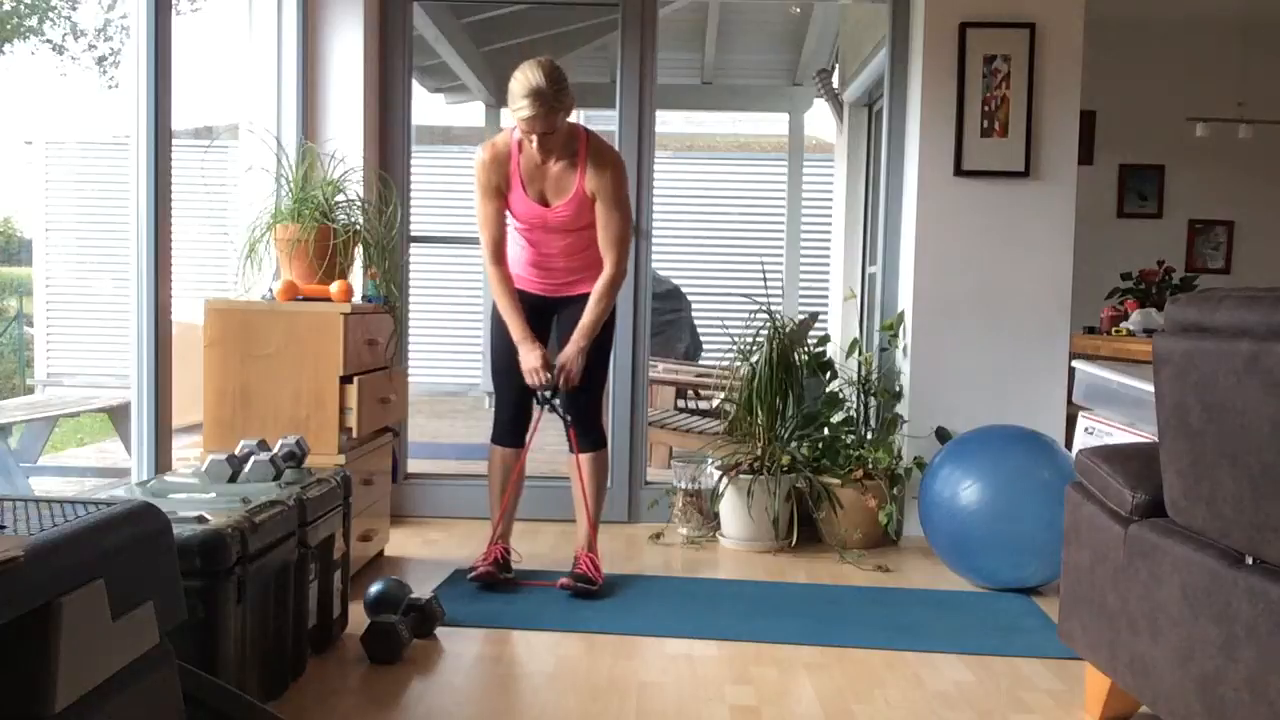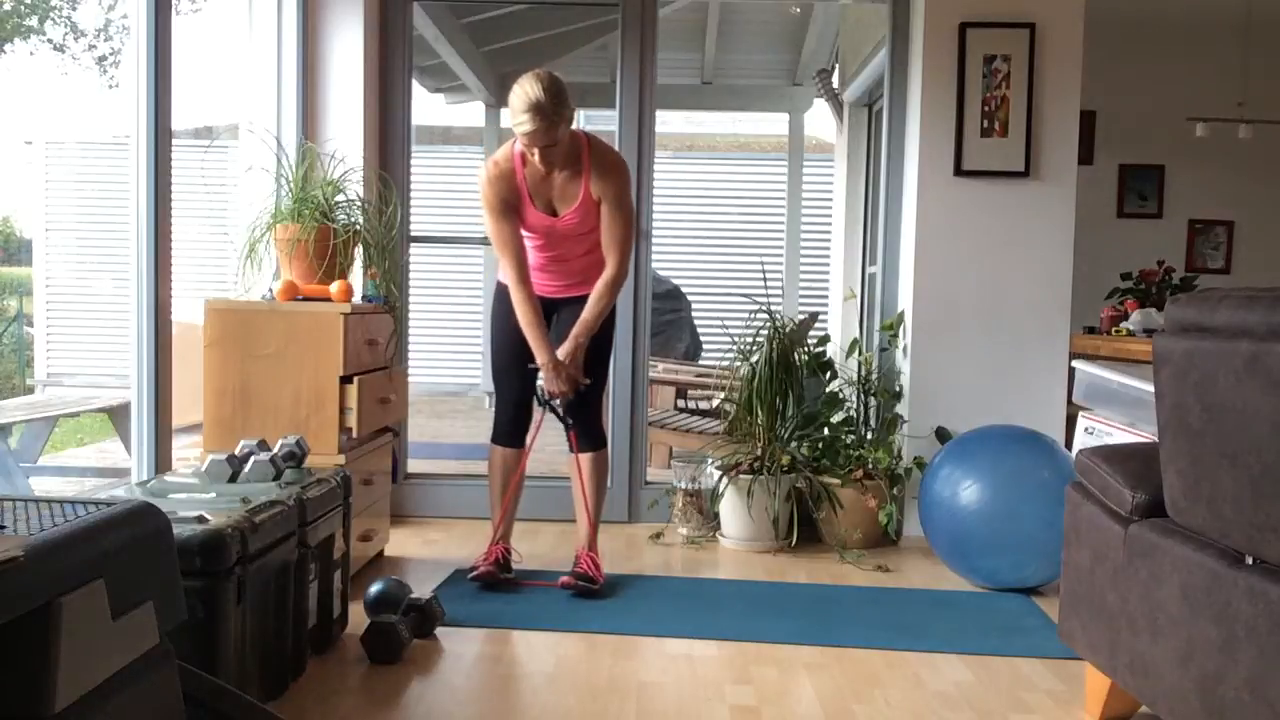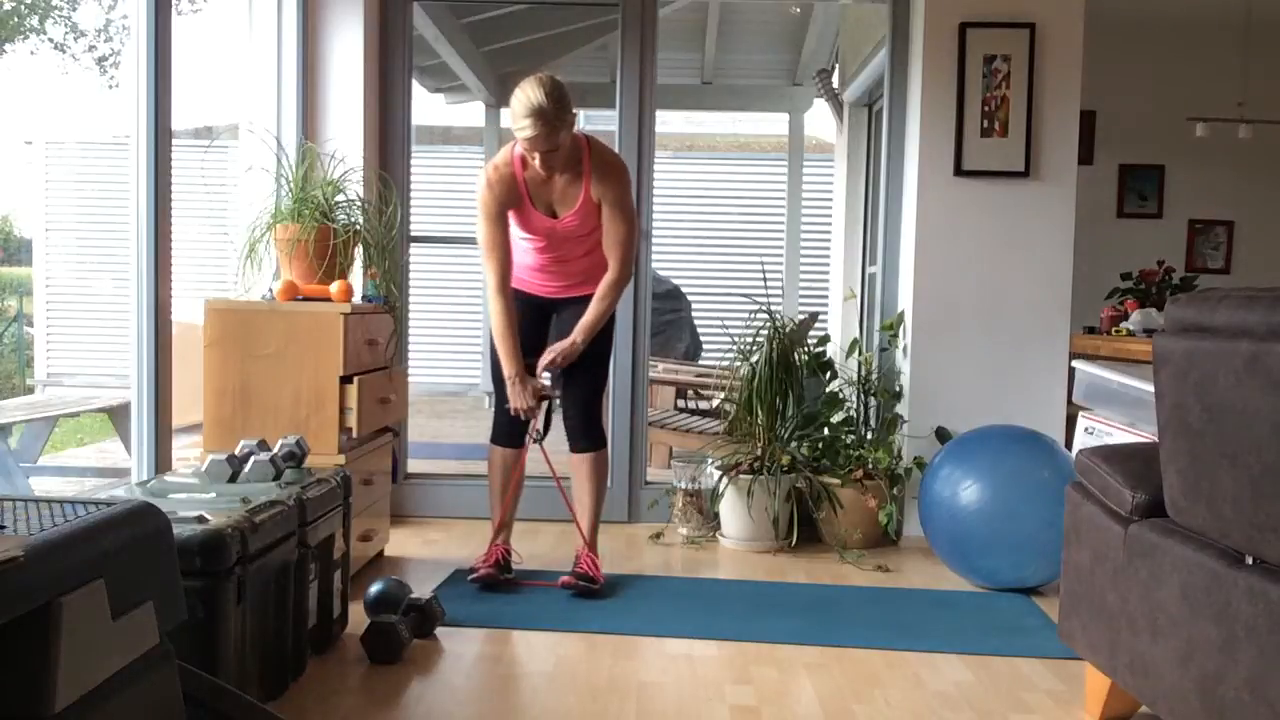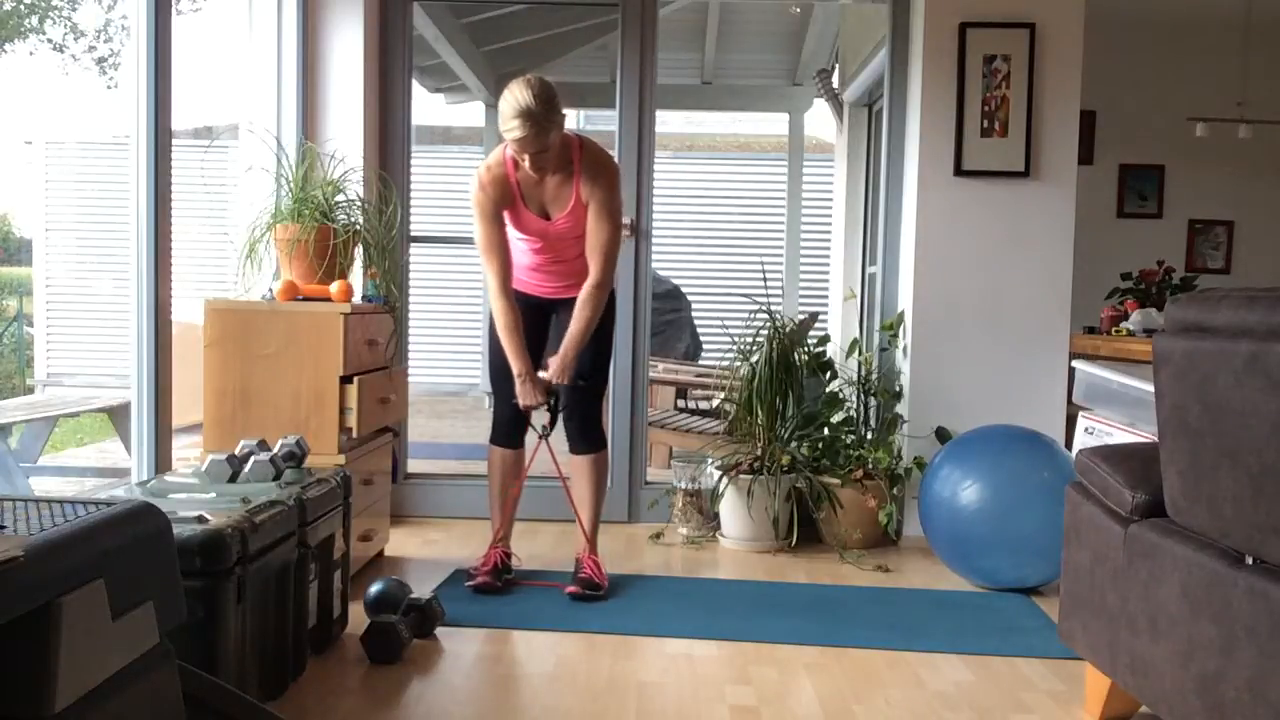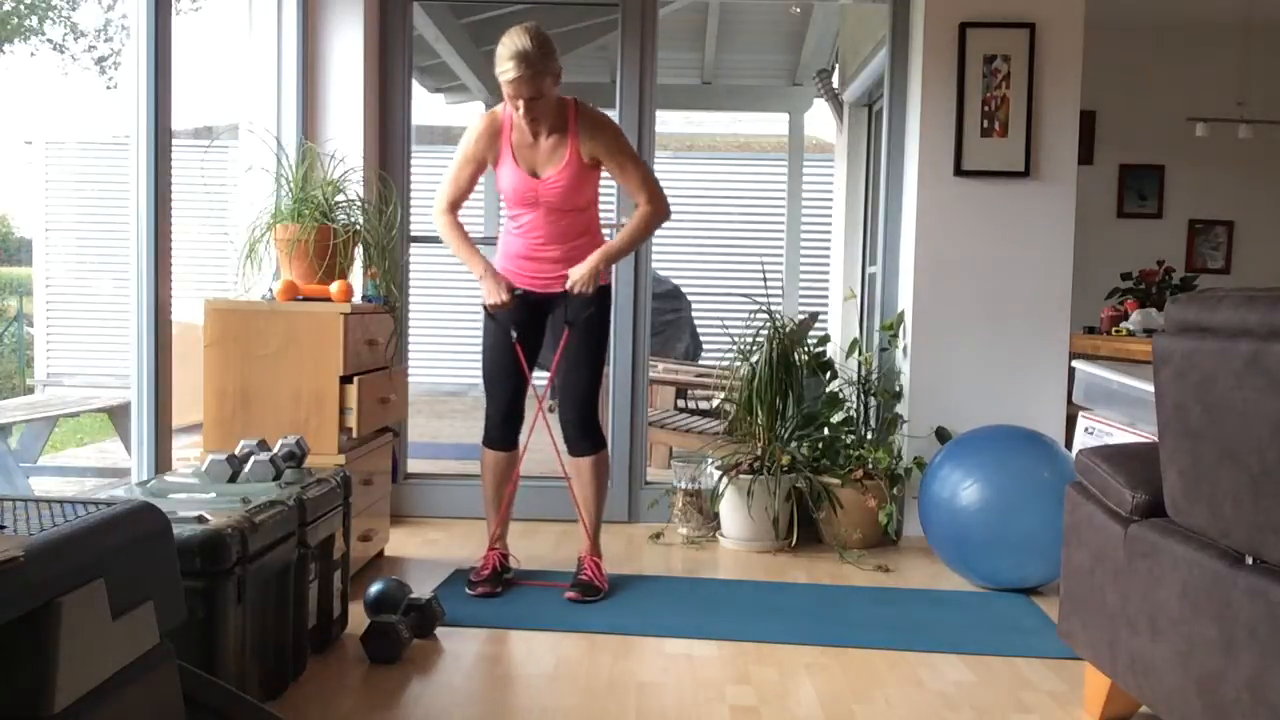
dt=0.4s
person 1, frame 1
left shoulder: (602, 163)
right shoulder: (494, 159)
left elbow: (614, 265)
right elbow: (494, 258)
left wrist: (579, 344)
right wrist: (524, 341)
left hip: (584, 295)
right hip: (520, 293)
left knee: (583, 415)
right knee: (509, 414)
left ankle: (587, 551)
right ankle: (498, 546)
person 1, frame 2
left shoulder: (606, 167)
right shoulder: (499, 173)
left elbow: (617, 265)
right elbow: (517, 277)
left wrist: (575, 344)
right wrist: (546, 361)
left hip: (587, 295)
right hip: (520, 295)
left knee: (583, 416)
right knee: (510, 413)
left ankle: (587, 551)
right ankle: (499, 545)
person 1, frame 3
left shoulder: (606, 169)
right shoulder: (499, 175)
left elbow: (620, 267)
right elbow: (496, 284)
left wrist: (577, 341)
right wrist: (514, 374)
left hip: (586, 296)
right hip: (522, 293)
left knee: (582, 418)
right knee: (509, 414)
left ankle: (588, 552)
right ankle: (499, 547)
person 1, frame 4
left shoulder: (596, 168)
right shoulder: (491, 177)
left elbow: (600, 276)
right elbow: (498, 284)
left wrist: (567, 358)
right wrist: (521, 371)
left hip: (583, 296)
right hip: (521, 294)
left knee: (582, 418)
right knee: (508, 415)
left ankle: (589, 555)
right ankle: (499, 549)
person 1, frame 5
left shoulder: (592, 129)
right shoulder: (488, 131)
left elbow: (654, 206)
right elbow: (444, 211)
left wrist: (598, 262)
right wrist: (484, 274)
left hip: (580, 286)
right hip: (512, 286)
left knee: (578, 419)
right knee: (501, 416)
left ankle: (591, 555)
right ankle: (497, 551)
